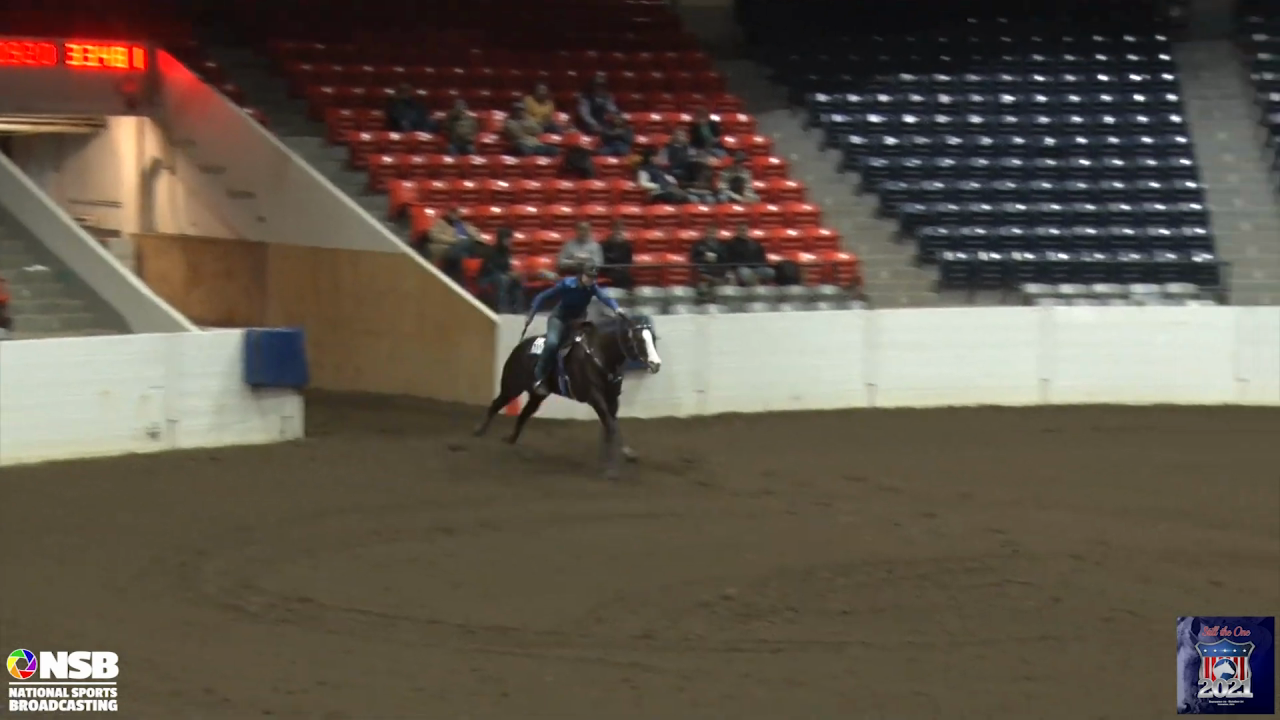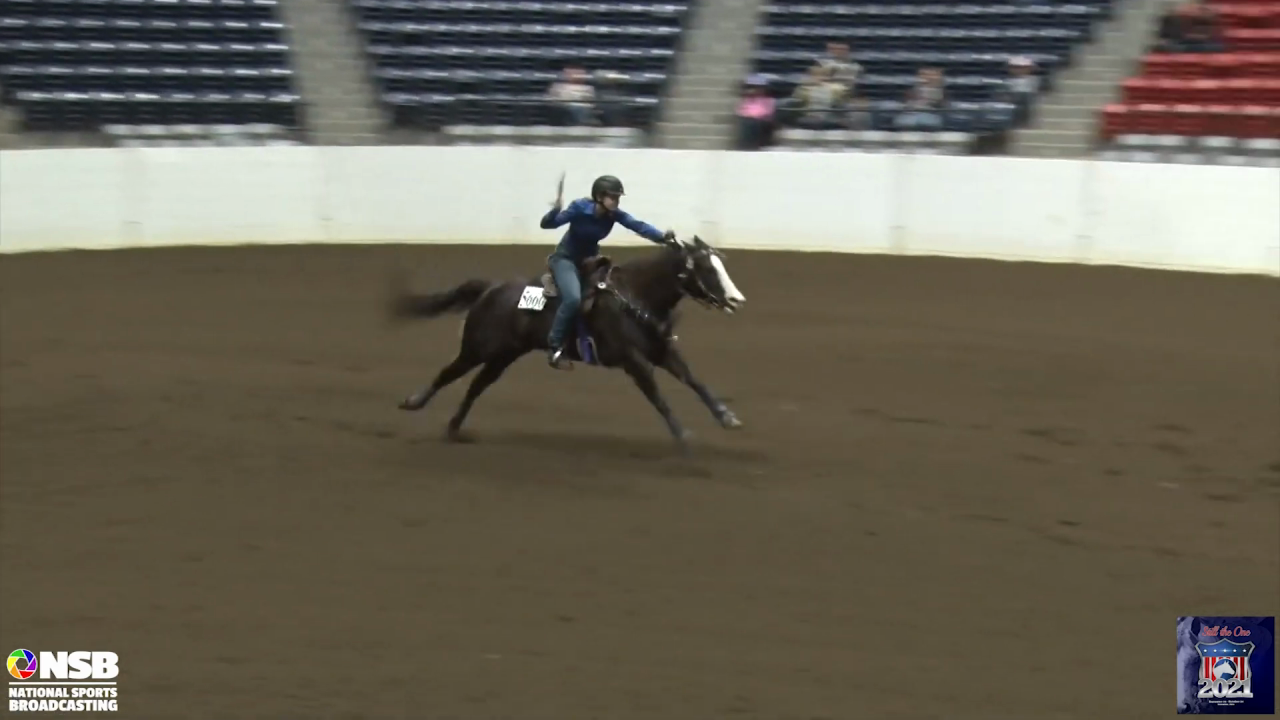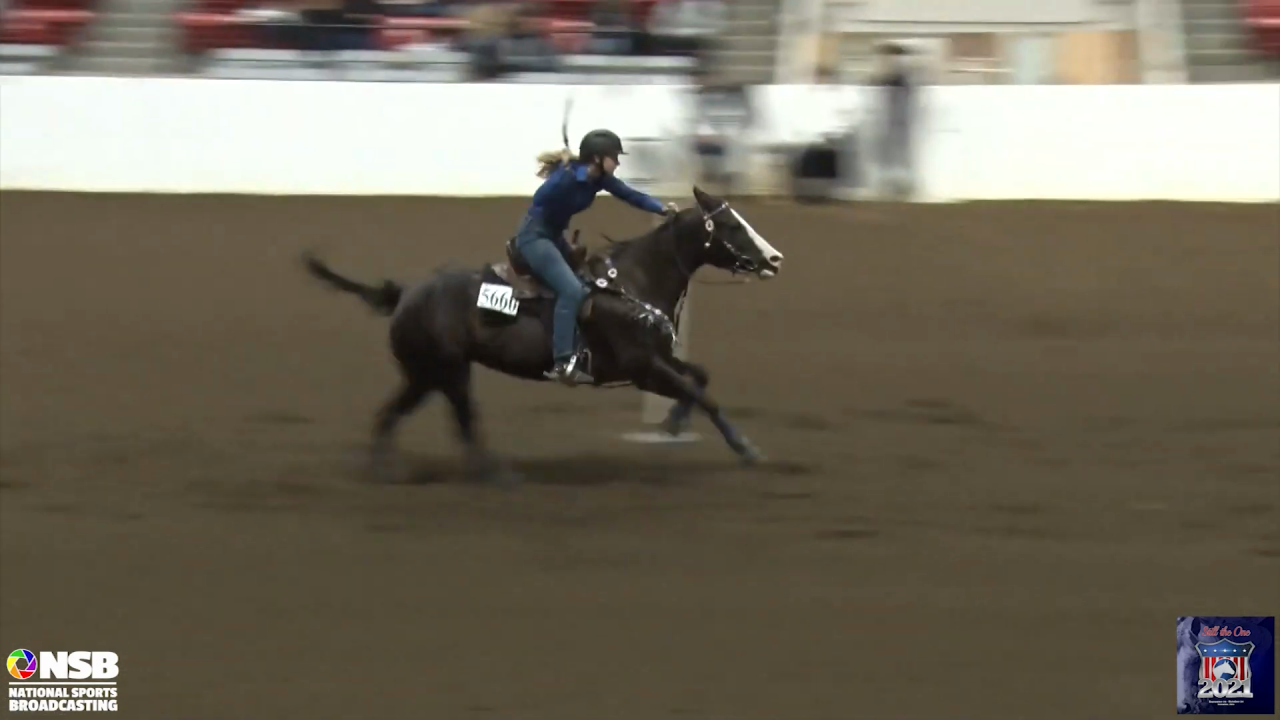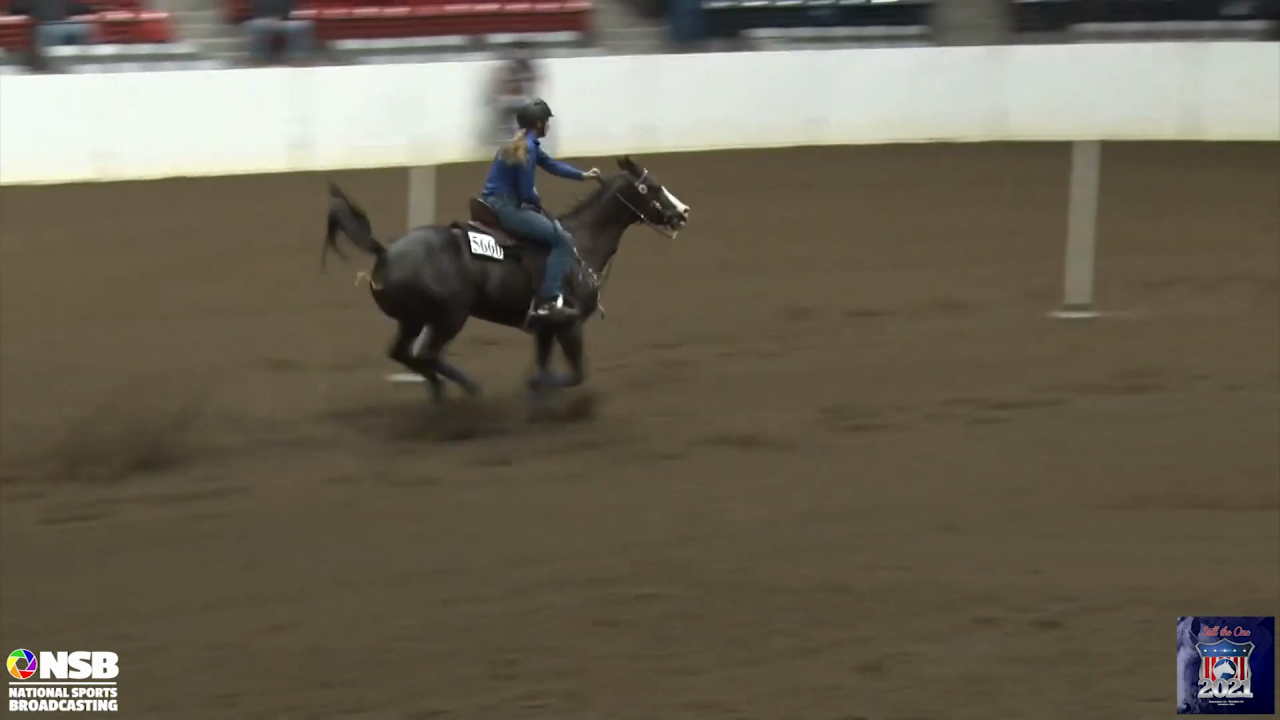
dt=1s
person 1, frame 1
left shoulder: (593, 288)
right shoulder: (566, 284)
left elbow: (606, 298)
right elbow: (543, 297)
left wrist: (617, 309)
right wrist: (531, 315)
left hip: (579, 320)
right hip: (559, 318)
right knee: (552, 343)
right ankle: (539, 378)
person 1, frame 2
left shoulder: (614, 214)
right shoulder: (579, 209)
left elbow: (639, 226)
right elbow: (548, 223)
left wrist: (662, 236)
right wrist: (555, 211)
left hip: (589, 259)
right hip: (565, 259)
right knee: (573, 298)
right ankle: (555, 346)
person 1, frame 3
left shoulder: (599, 178)
right shoulder: (567, 175)
left elbow: (630, 195)
right elbow: (540, 199)
left wrist: (662, 208)
right wrist: (564, 168)
left hip: (553, 236)
right hip: (533, 237)
right knee: (572, 291)
right ankle: (562, 362)
person 1, frame 4
left shoulder: (526, 143)
right shoulder: (527, 149)
left elbow: (552, 165)
right elbow: (527, 193)
left wrist: (583, 175)
right wrist: (538, 202)
left hip: (496, 205)
right hip: (504, 207)
right knee: (563, 240)
right ankle: (549, 300)
